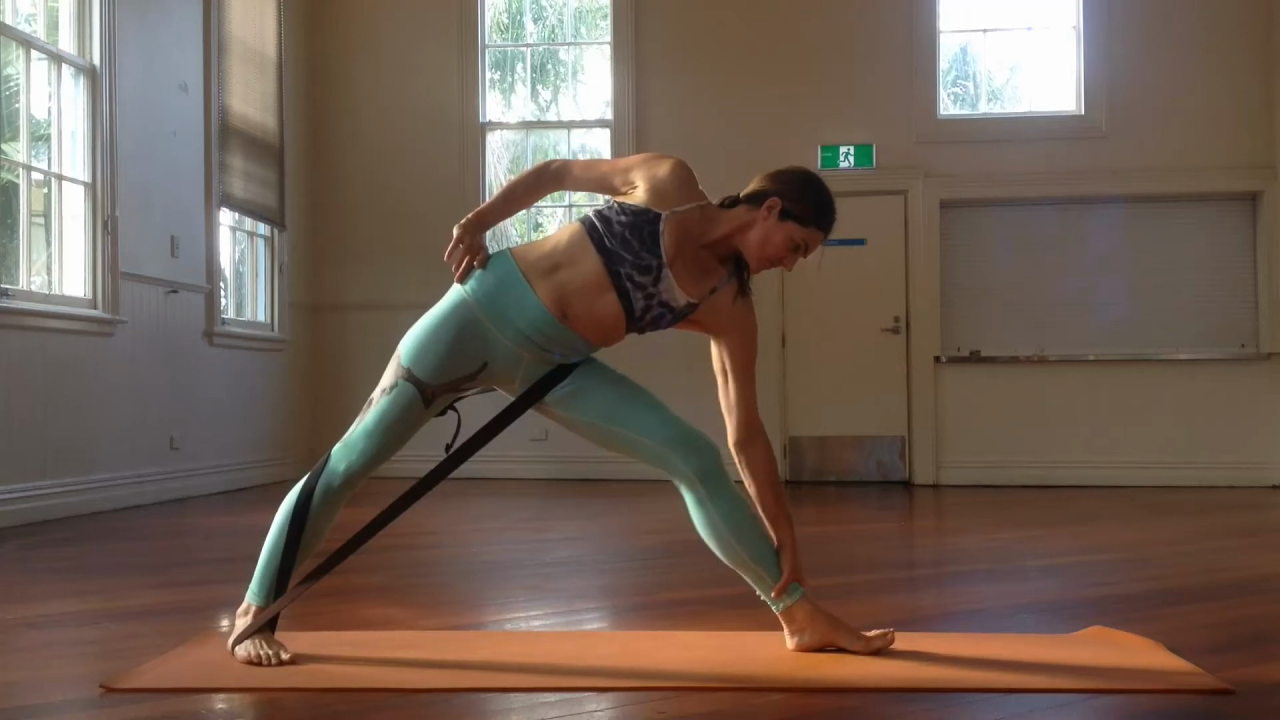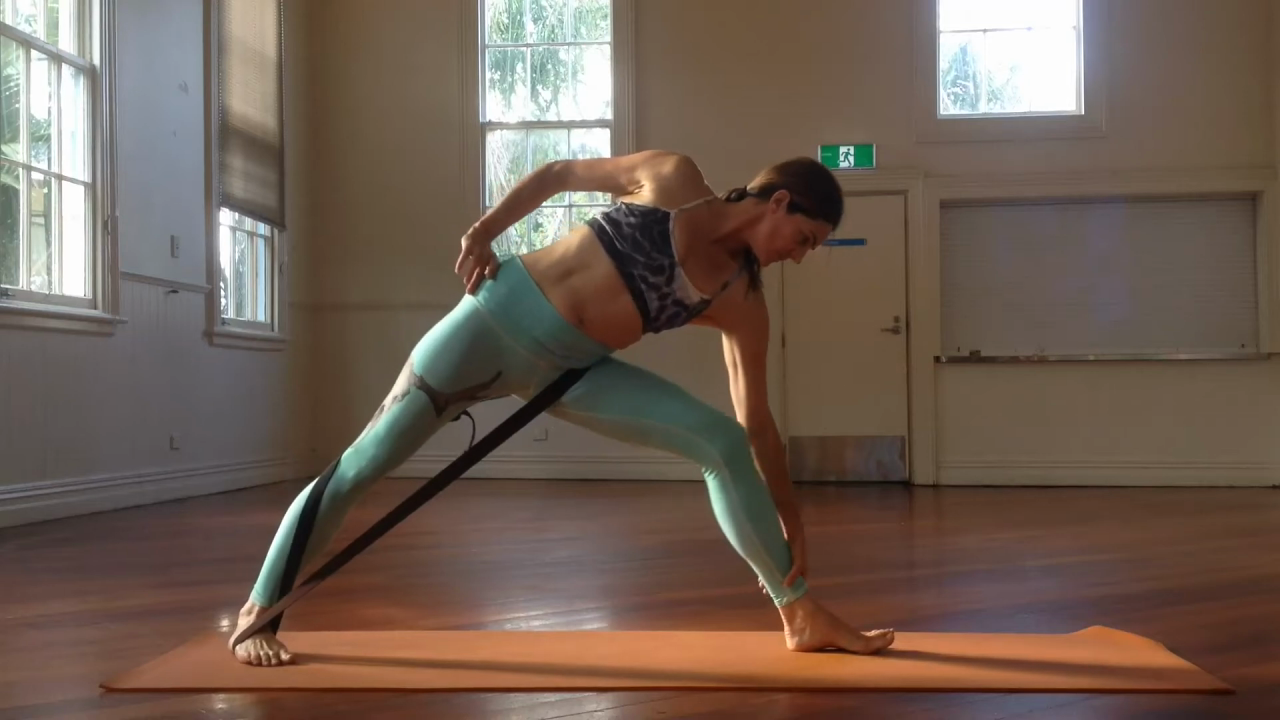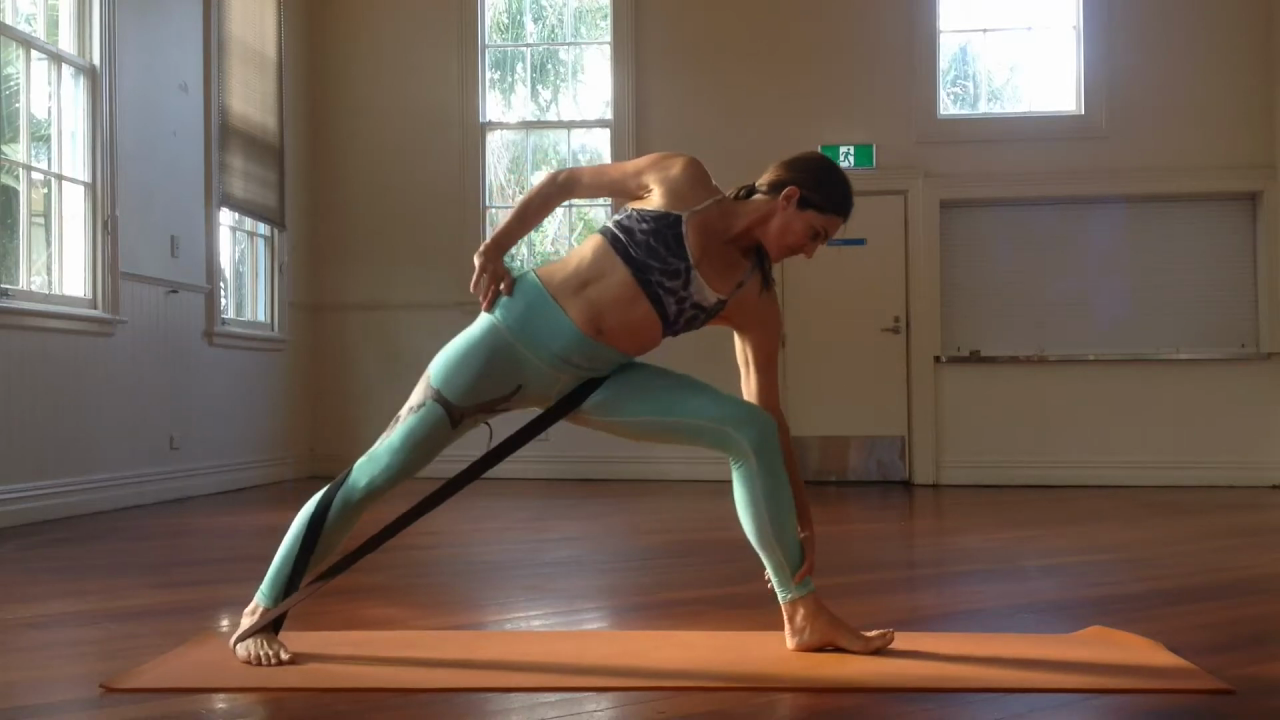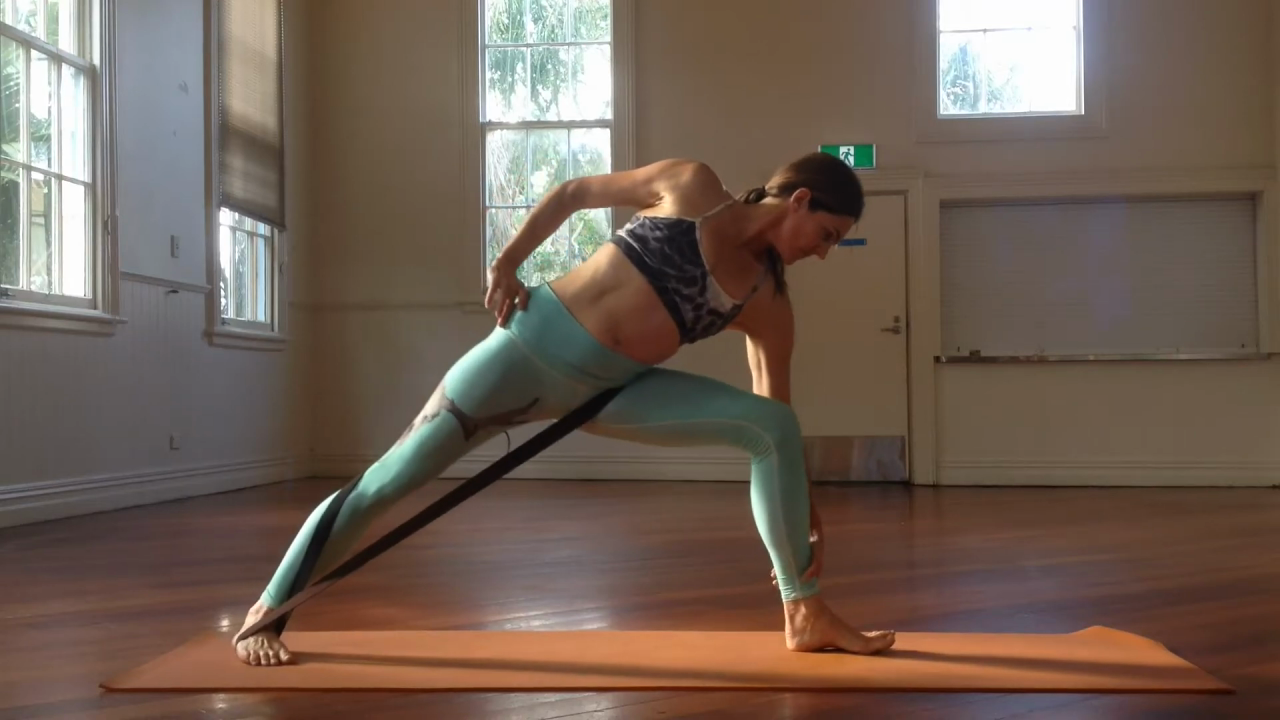
dt=0.2s
person 1, frame 1
left shoulder: (730, 309)
right shoulder: (669, 182)
left elbow: (746, 432)
right elbow: (556, 172)
left wrist: (785, 535)
right wrist: (477, 222)
left hip: (551, 363)
right hip: (482, 311)
left knee: (696, 459)
right knee: (349, 463)
left ankle: (798, 615)
right ankle: (254, 613)
person 1, frame 2
left shoulder: (741, 304)
right shoulder: (675, 178)
left elbow: (756, 423)
right elbow: (559, 173)
left wrist: (791, 523)
right wrist: (484, 230)
left hip: (568, 368)
right hip: (495, 318)
left knee: (723, 442)
right knee: (359, 469)
left ankle: (800, 613)
right ankle: (257, 613)
person 1, frame 3
left shoulder: (755, 301)
right shoulder: (682, 180)
left elbow: (769, 415)
right elbow: (564, 181)
left wrist: (800, 516)
right wrist: (495, 247)
left hip: (586, 379)
right hip: (513, 332)
left knee: (752, 432)
right knee: (371, 477)
left ankle: (803, 613)
right ankle: (260, 613)
person 1, frame 4
left shoulder: (768, 305)
right shoulder: (691, 186)
left elbow: (777, 413)
right elbow: (574, 192)
left wrist: (808, 521)
right wrist: (507, 260)
left hip: (606, 389)
right hip: (528, 345)
left knee: (773, 429)
right knee: (384, 484)
left ankle: (804, 613)
right ankle: (266, 613)
